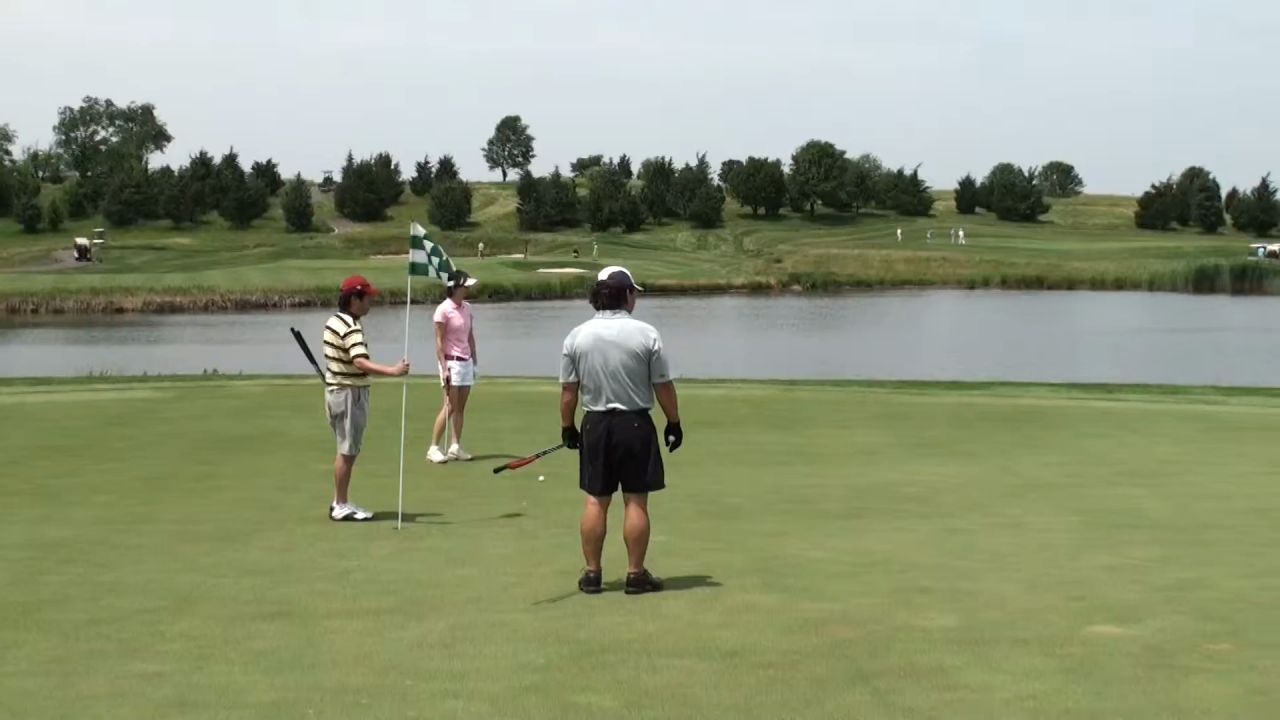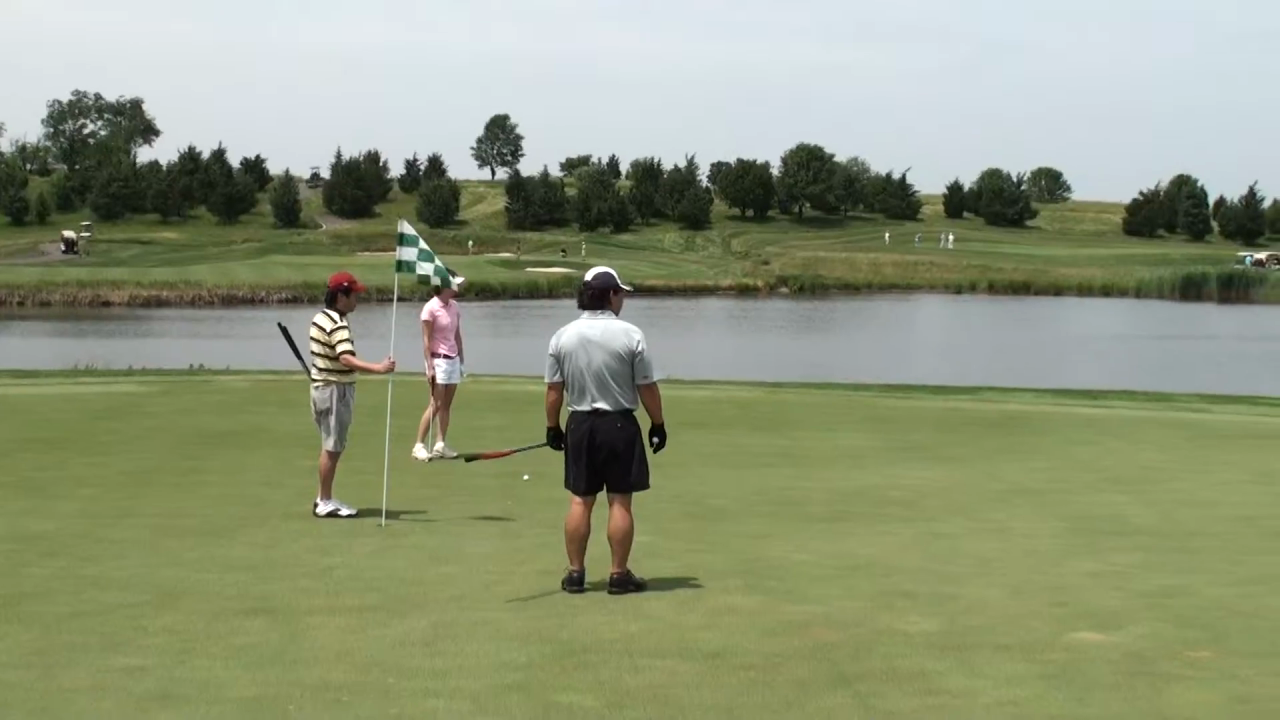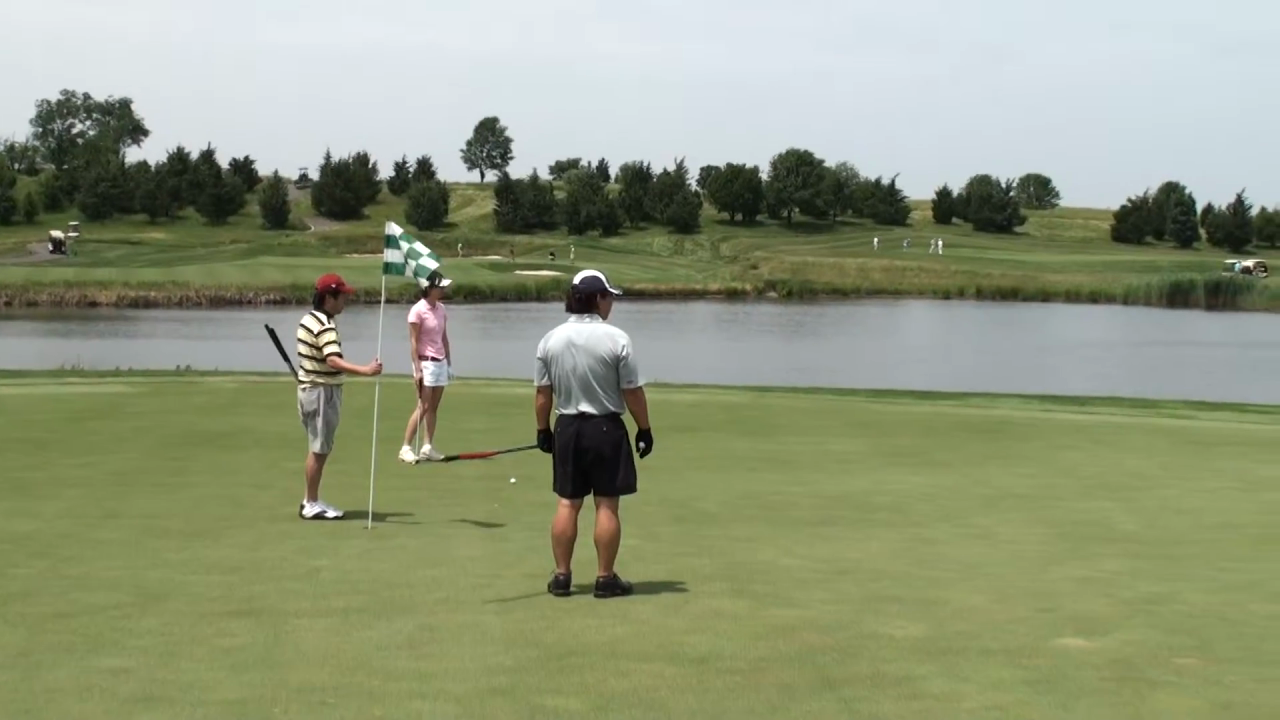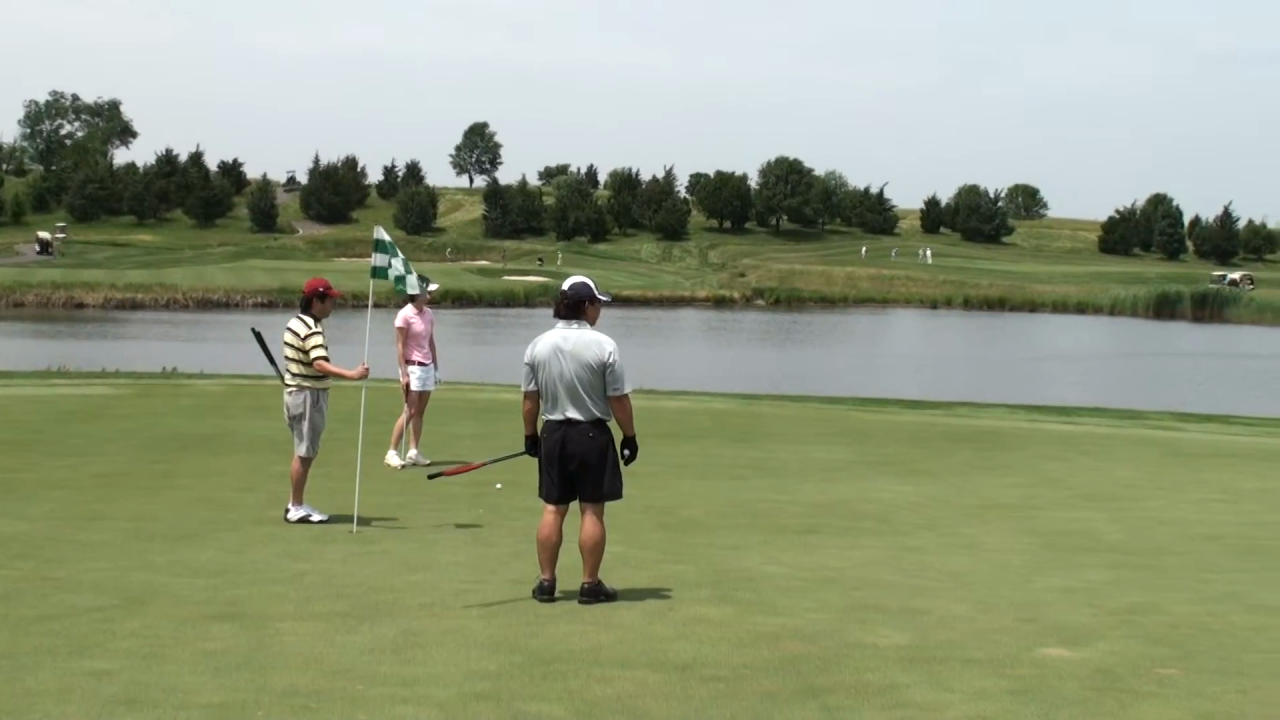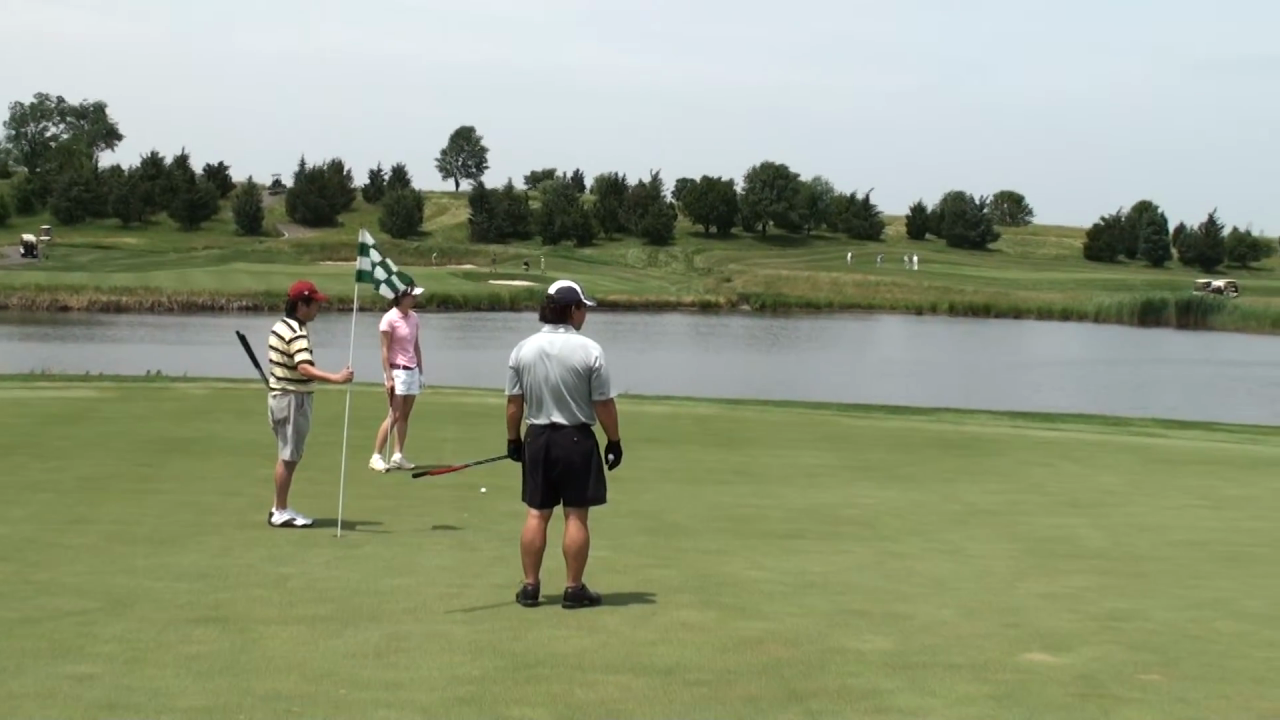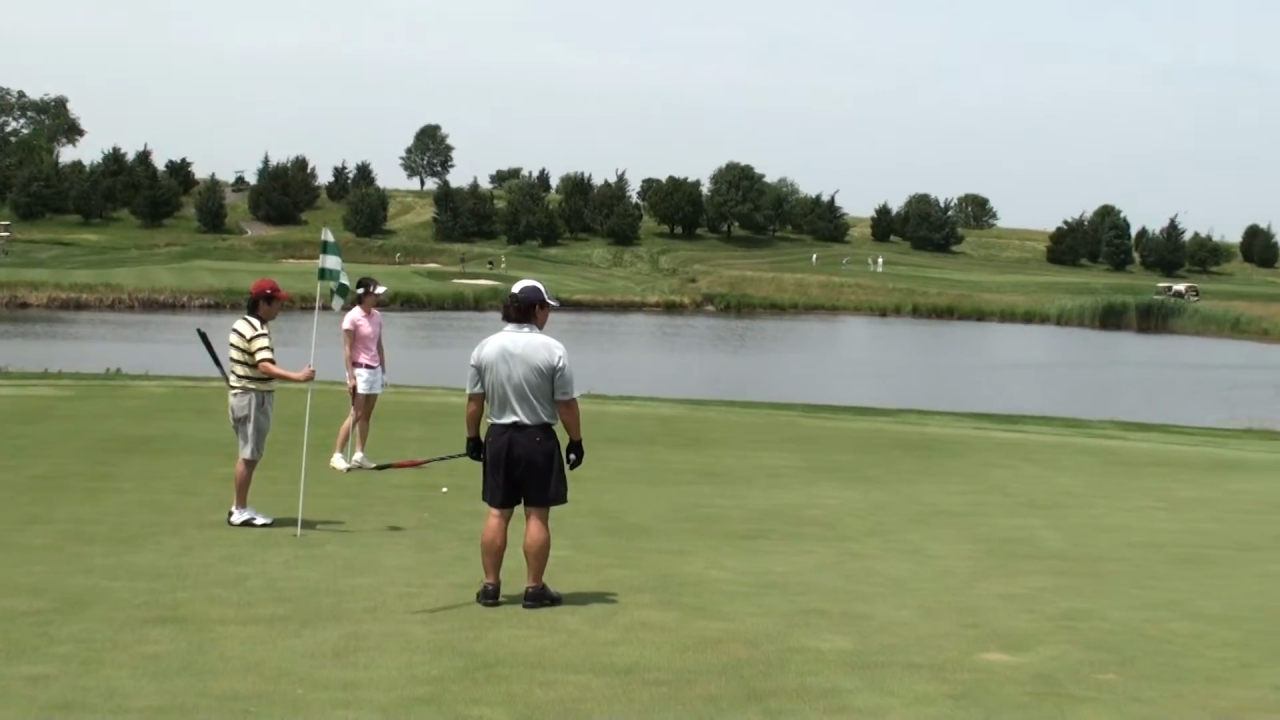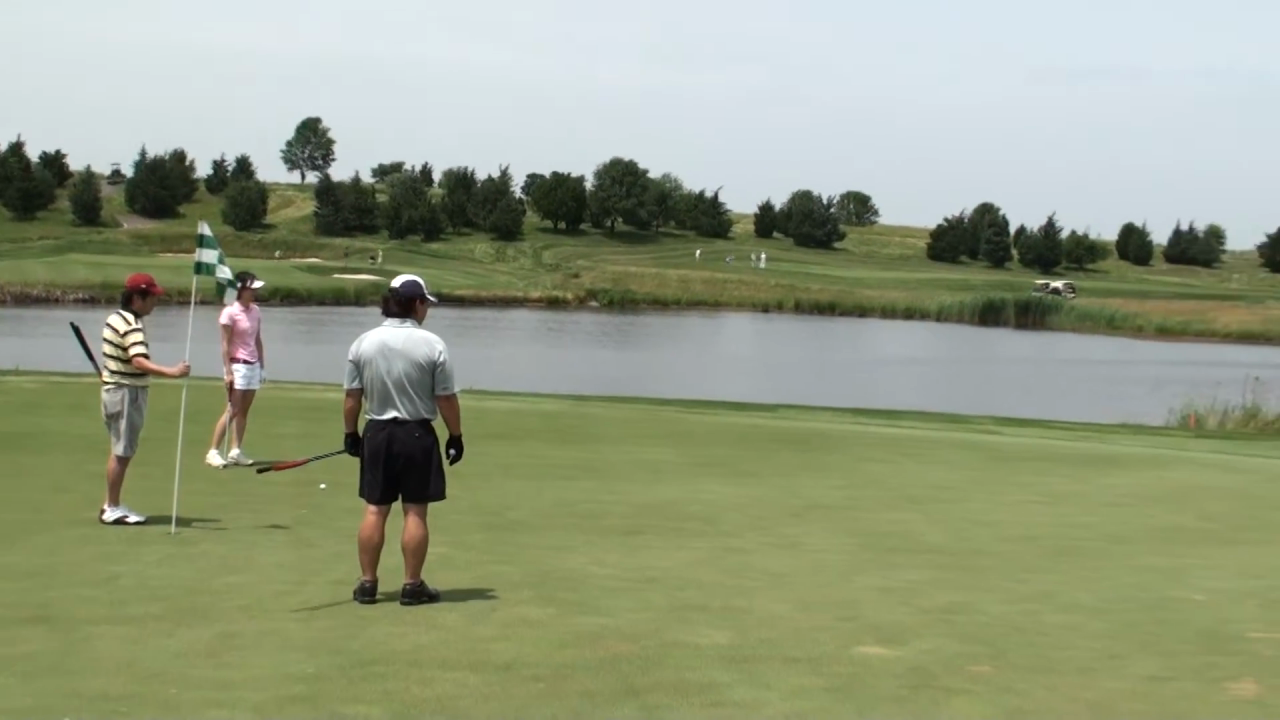
dt=0.4s
person 1, frame 1
left shoulder: (577, 336)
right shoulder: (646, 334)
left elbow: (569, 390)
right elbow: (663, 386)
left wrist: (568, 427)
right wrist: (674, 423)
left hip: (595, 424)
right hip: (635, 424)
left knee: (595, 500)
right knee: (636, 501)
left ankle: (592, 573)
right ankle: (636, 574)
person 1, frame 2
left shoulder: (563, 336)
right shoulder: (630, 334)
left elbow: (554, 390)
right elbow: (647, 388)
left wrist: (552, 427)
right wrist: (658, 424)
left hip: (580, 425)
right hip: (619, 424)
left knee: (580, 500)
right knee: (620, 501)
left ankle: (575, 572)
right ankle: (619, 574)
person 1, frame 3
left shoulder: (550, 340)
right shoulder: (616, 338)
left elbow: (542, 393)
right elbow: (633, 392)
left wrist: (543, 430)
right wrist: (644, 429)
left hip: (567, 428)
right hip: (606, 428)
left knee: (567, 503)
right knee: (607, 505)
left ankle: (562, 575)
right ankle: (605, 578)
person 1, frame 4
left shoulder: (538, 345)
right shoulder: (603, 345)
left elbow: (529, 399)
right elbow: (619, 400)
left wrist: (530, 435)
right wrist: (629, 436)
left hip: (553, 434)
right hip: (592, 435)
left knee: (552, 509)
right knee: (592, 511)
left ankle: (546, 581)
right ankle: (590, 584)
person 1, frame 5
left shoulder: (523, 349)
right shoulder: (589, 349)
left elbow: (514, 402)
right elbow: (604, 404)
left wrist: (513, 438)
right wrist: (614, 441)
left hip: (537, 438)
right hip: (577, 439)
left knee: (536, 513)
right knee: (576, 515)
left ankle: (530, 586)
right ankle: (574, 589)
person 1, frame 6
left shoulder: (485, 347)
right shoulder: (552, 349)
left elbow: (474, 400)
right elbow: (566, 404)
left wrist: (472, 437)
right wrist: (576, 441)
left hip: (499, 437)
right hip: (539, 439)
left knee: (497, 513)
right knee: (537, 516)
left ankle: (490, 586)
right ankle: (534, 588)
person 1, frame 7
left shoulder: (363, 342)
right shoulder: (432, 344)
left elbow: (352, 396)
right elbow: (446, 398)
left wrist: (350, 433)
right wrist: (455, 436)
left hip: (377, 433)
right hip: (417, 434)
left knee: (374, 509)
right knee: (415, 512)
left ankle: (367, 583)
right ankle: (412, 585)
person 2, frame 1
left shoulder: (335, 320)
right shoulder: (350, 327)
right elbow: (360, 362)
right wrist: (392, 371)
left hip: (339, 390)
right hip: (349, 393)
left knee: (346, 450)
right knee: (348, 451)
left ankle: (340, 502)
right ankle: (341, 506)
person 2, frame 2
left shoulder: (321, 317)
right shoulder: (337, 324)
right elbow: (346, 359)
right wrist: (378, 368)
left hip: (324, 386)
right hip: (335, 389)
left knee: (331, 446)
right knee: (332, 448)
left ankle: (324, 498)
right ankle: (325, 502)
person 2, frame 3
left shoulder: (309, 319)
right shoulder: (324, 325)
right elbow: (333, 361)
right wrist: (365, 370)
left hip: (311, 388)
right hip: (322, 391)
left knee: (318, 448)
right knee: (319, 449)
left ankle: (311, 500)
right ankle: (311, 504)
person 2, frame 4
left shoulder: (296, 322)
right shoulder: (311, 329)
right elbow: (320, 364)
right wrist: (352, 374)
left hip: (297, 391)
right hip: (308, 395)
left knee: (303, 452)
right knee: (305, 453)
left ankle: (296, 504)
right ankle: (296, 508)
person 2, frame 5
left shoulder: (281, 325)
right shoulder: (296, 332)
right elbow: (304, 368)
right wrist: (336, 378)
left hip: (282, 395)
right hip: (293, 398)
left knee: (287, 456)
right knee: (289, 457)
left ankle: (280, 508)
right ankle: (280, 512)
person 2, frame 6
left shoulder: (242, 323)
right shoulder: (257, 330)
right elbow: (265, 366)
right wrist: (297, 376)
left hip: (243, 393)
right hip: (253, 397)
left knee: (247, 454)
right knee: (249, 455)
left ankle: (239, 507)
right ankle: (239, 511)
person 2, frame 7
left shoulder: (116, 318)
right shoulder: (131, 325)
right elbow: (139, 362)
right wrist: (172, 372)
left hip: (116, 390)
right hip: (126, 393)
left knee: (121, 451)
right knee: (122, 452)
left ankle: (111, 505)
right ankle: (112, 509)
person 3, frame 1
left shoulder: (467, 308)
right shoulder: (443, 310)
right elbow: (439, 341)
left wrist: (474, 362)
right wrist: (444, 367)
left hip: (466, 361)
right hip: (452, 362)
left knee: (460, 407)
right knee: (449, 407)
left ankle: (455, 447)
right ankle: (434, 448)
person 3, frame 2
left shoulder: (455, 306)
right shoulder: (430, 308)
right elbow: (426, 339)
left wrist: (461, 360)
right wrist: (429, 366)
left hip: (453, 359)
right hip: (439, 360)
left knee: (447, 405)
right knee: (435, 405)
left ankle: (440, 445)
right ankle: (419, 446)
person 3, frame 3
left shoulder: (441, 309)
right shoulder: (417, 310)
right elbow: (413, 342)
left wrist: (449, 363)
right wrist: (417, 369)
left hip: (441, 362)
right hip: (426, 363)
left knee: (433, 407)
right knee: (423, 407)
left ankle: (427, 447)
right ankle: (406, 448)
person 3, frame 4
left shoulder: (428, 313)
right shoulder: (405, 315)
right elbow: (400, 346)
left wrist: (435, 367)
right wrist: (403, 373)
left hip: (427, 367)
right hip: (413, 367)
left knee: (420, 412)
right knee: (409, 412)
left ankle: (413, 452)
right ankle: (391, 452)
person 3, frame 5
left shoulder: (414, 317)
right shoulder: (389, 319)
right elbow: (384, 350)
left wrist: (420, 371)
right wrist: (388, 377)
left hip: (412, 371)
right hip: (398, 371)
left knee: (405, 416)
right knee: (394, 416)
left ankle: (398, 456)
right ankle: (376, 456)
person 3, frame 6
left shoulder: (377, 316)
right shoulder: (352, 317)
right elbow: (347, 349)
left wrist: (383, 370)
right wrist: (350, 376)
left hip: (375, 370)
right hip: (360, 370)
left knee: (366, 415)
right knee: (355, 415)
left ankle: (359, 455)
right ankle: (337, 455)
person 3, frame 7
left shoulder: (255, 311)
right shoulder: (230, 311)
right elbow: (225, 344)
left wrist: (262, 365)
right wrist: (228, 371)
left hip: (253, 366)
right hip: (238, 366)
left knee: (244, 411)
right knee: (232, 411)
left ankle: (235, 451)
right ankle: (213, 452)
